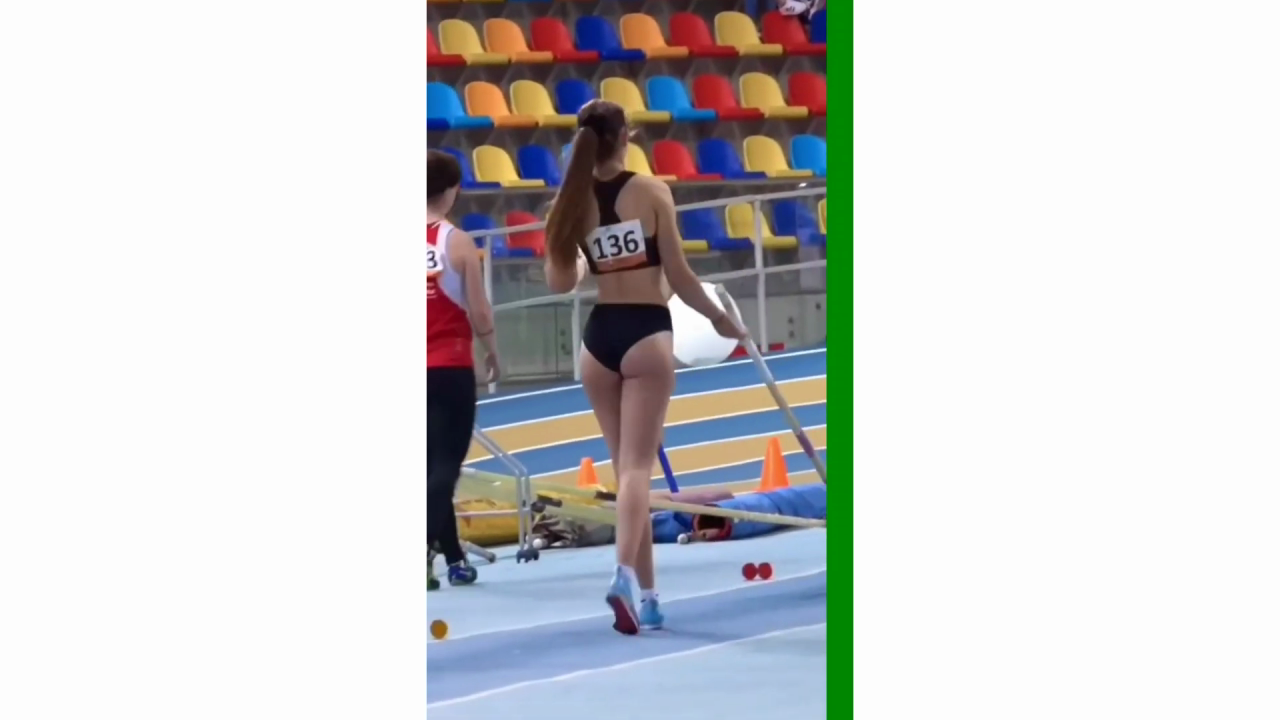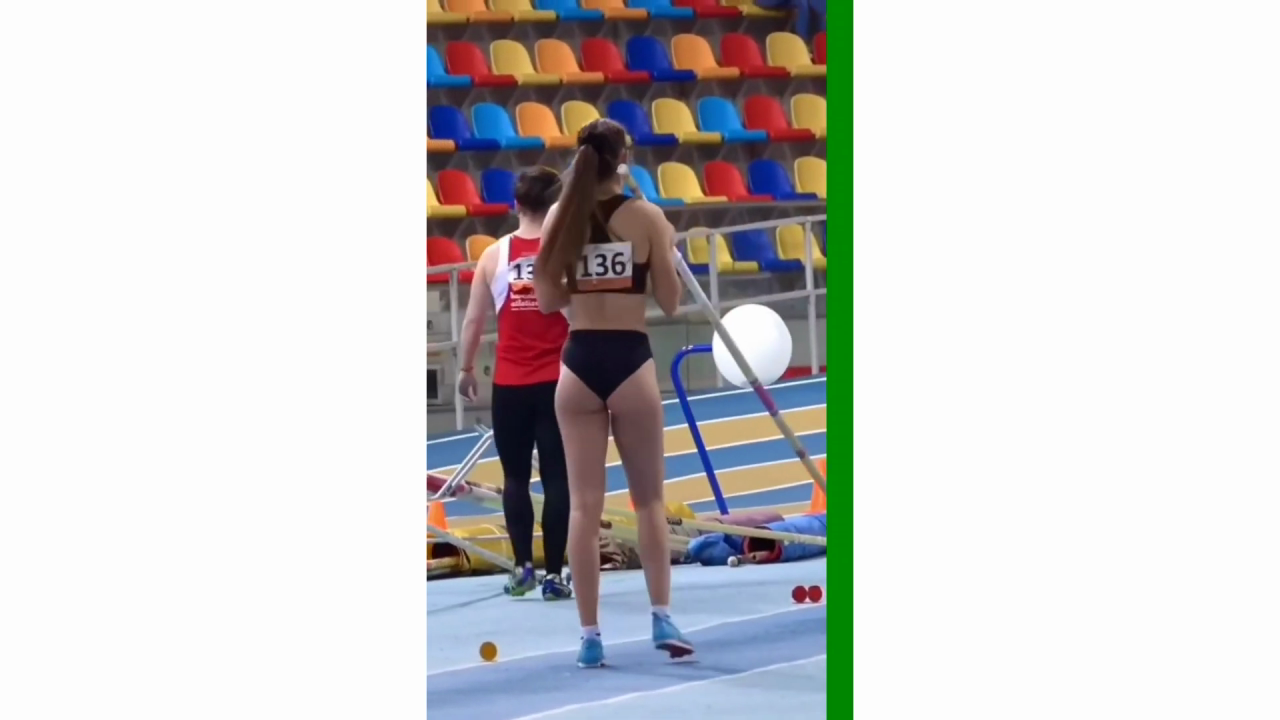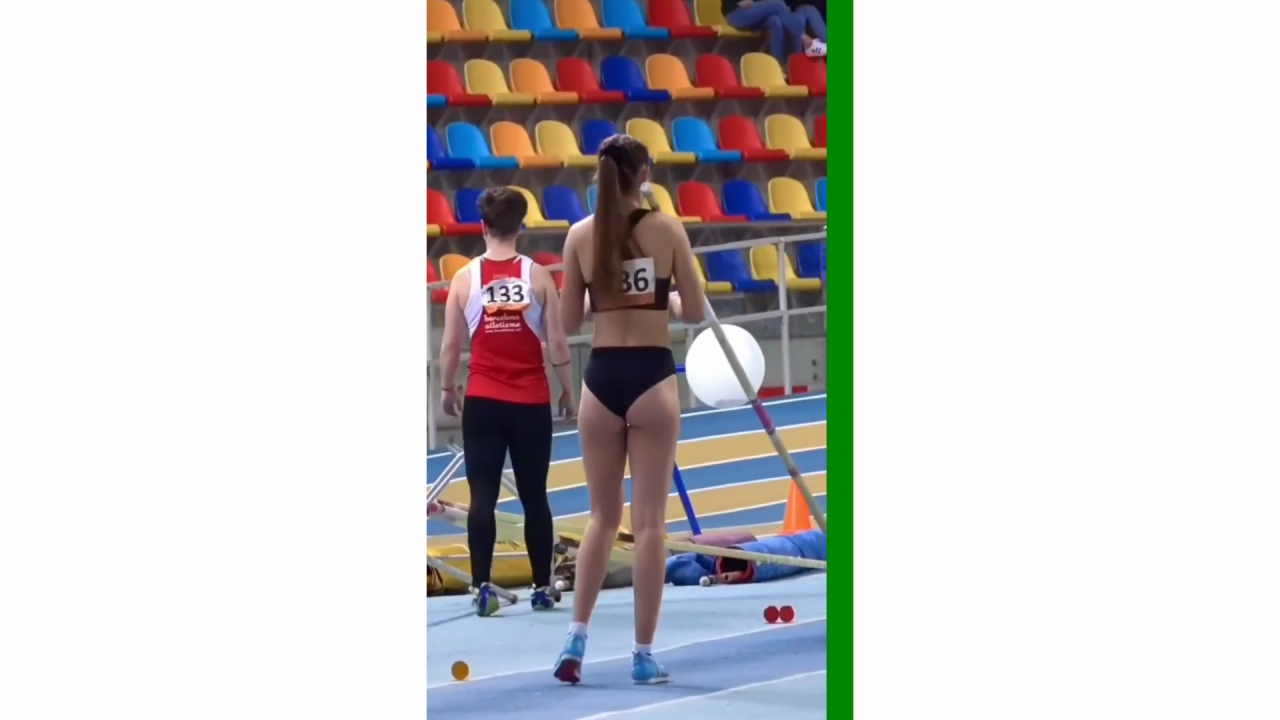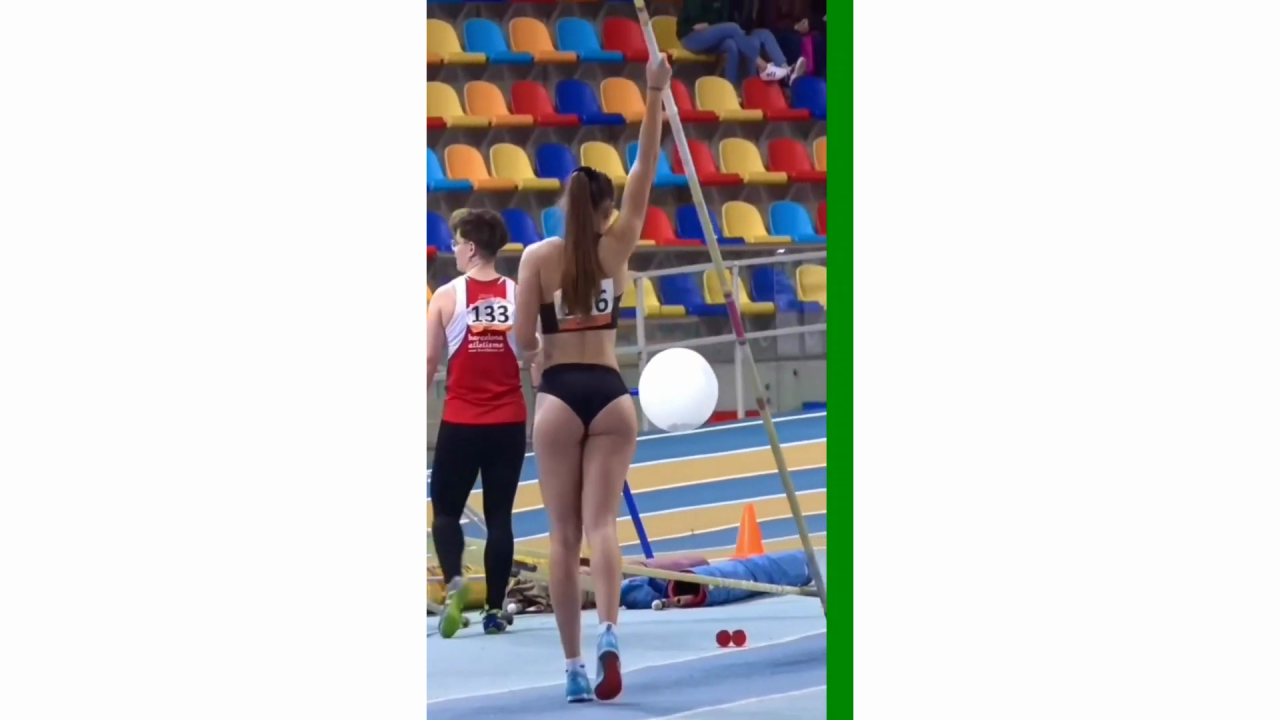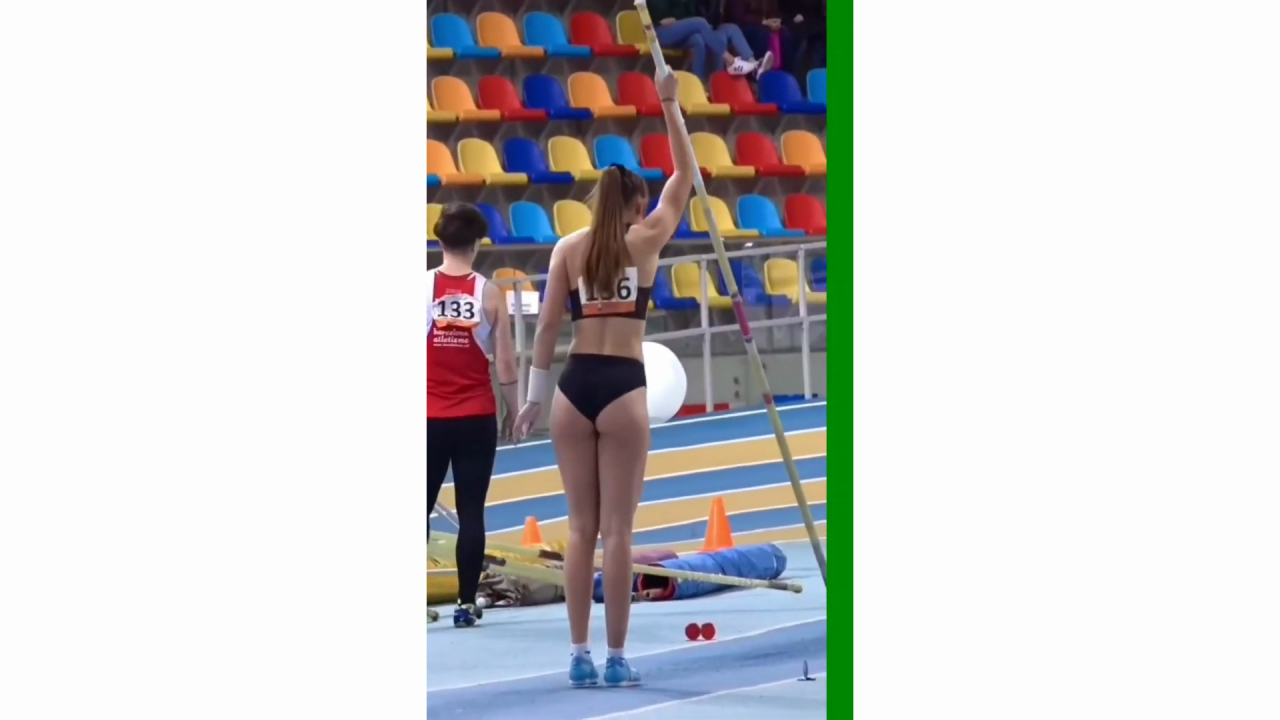
dt=1s
person 1, frame 1
left shoulder: (570, 199)
right shoulder: (653, 191)
left elbow: (559, 282)
right elbow: (678, 275)
right wrist: (719, 317)
left hip: (600, 337)
right hip: (647, 334)
left knee: (626, 469)
right knee: (639, 466)
left ankle: (644, 595)
right ankle: (626, 577)
person 1, frame 2
left shoulder: (559, 217)
right shoulder: (647, 216)
left elbow: (548, 302)
right elbow: (670, 303)
left hip: (579, 365)
right hip: (630, 363)
left knee: (585, 505)
right knee: (649, 500)
left ankle: (590, 636)
right ankle: (661, 617)
person 1, frame 3
left shoulder: (580, 234)
right shoulder: (667, 228)
left elbow: (568, 321)
right elbow: (696, 311)
left hip: (601, 378)
right hip: (652, 378)
left knee: (602, 517)
right knee: (648, 522)
left ankle: (576, 636)
right ankle: (643, 655)
person 1, frame 4
left shoulder: (537, 256)
right shoulder: (617, 243)
left elbow: (522, 339)
right elbow: (646, 163)
right wrist: (655, 90)
left hip: (558, 397)
right hip: (609, 396)
left knee: (563, 536)
right knee: (600, 527)
left ankle: (574, 667)
right ankle: (608, 636)
person 1, frame 5
left shoulder: (568, 247)
right shoulder: (648, 238)
left elbow: (547, 325)
right elbow: (685, 176)
left wrist: (535, 392)
right wrist: (669, 104)
left hip: (575, 386)
right hip: (623, 388)
left knee: (581, 527)
right knee: (616, 529)
left ankle: (580, 654)
right ankle: (615, 657)
person 2, frame 1
right shoulder: (457, 241)
right elbow: (477, 308)
right wrist: (491, 352)
left hip: (418, 370)
right hip: (450, 368)
left knee: (437, 462)
right knee: (445, 464)
left ankle: (455, 559)
right ankle: (428, 544)
person 2, frame 2
left shoulder: (494, 255)
left elbow: (473, 320)
left wrist: (465, 369)
left hip: (510, 384)
right hip: (558, 383)
left knee: (515, 478)
right knee: (555, 480)
left ankle: (522, 565)
right ankle: (553, 574)
person 2, frame 3
left shoulder: (464, 278)
right shoulder: (538, 277)
left elbow: (451, 344)
right elbow: (557, 343)
left wrist: (447, 389)
right wrist: (567, 391)
left hip: (482, 402)
right hip: (531, 402)
left knee: (482, 496)
right knee: (534, 498)
left ankle: (483, 584)
right ankle: (542, 587)
person 2, frame 4
left shoulder: (447, 296)
right shoulder: (518, 296)
left elbow: (430, 359)
left hip: (461, 422)
right hip: (509, 422)
left knee: (446, 511)
right knee: (499, 517)
left ankle: (455, 584)
right ankle: (495, 609)
person 2, frame 5
left shoulder: (420, 288)
right shoulder: (490, 294)
right elbow: (506, 362)
right wrist: (512, 408)
left hip: (430, 417)
right hip: (476, 417)
left knee: (420, 506)
right knee: (471, 512)
right ankle: (467, 603)
